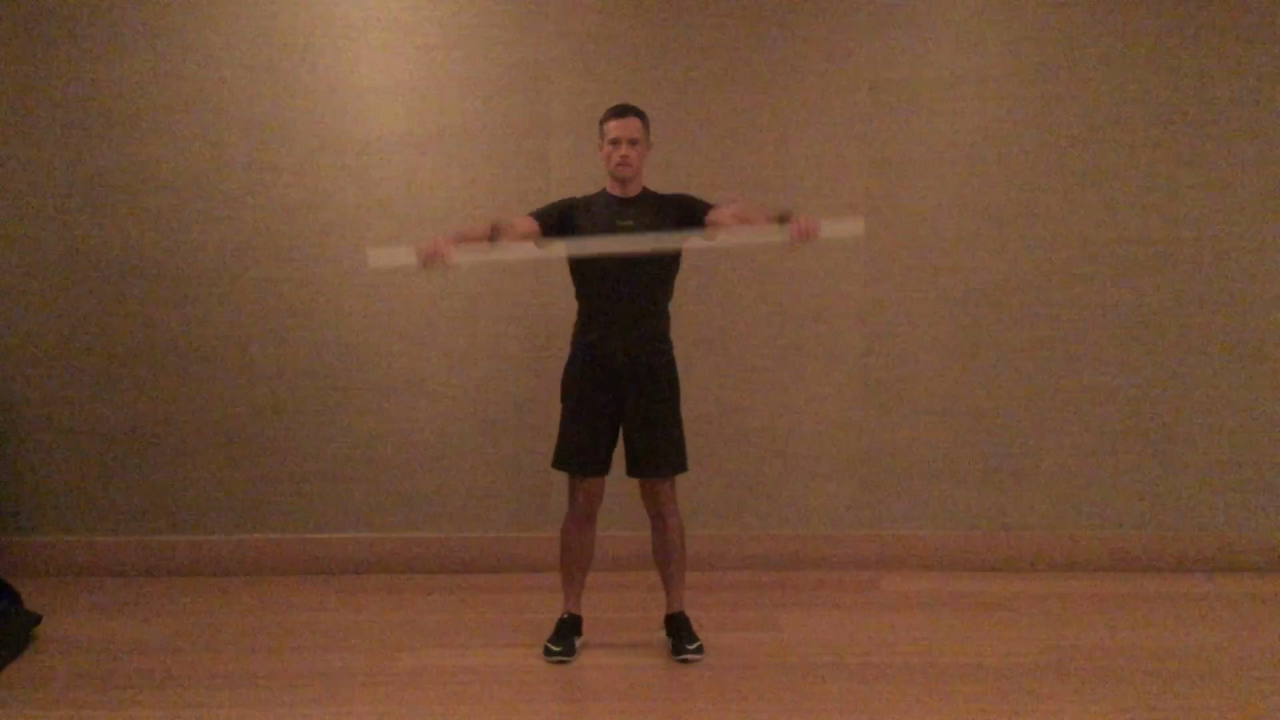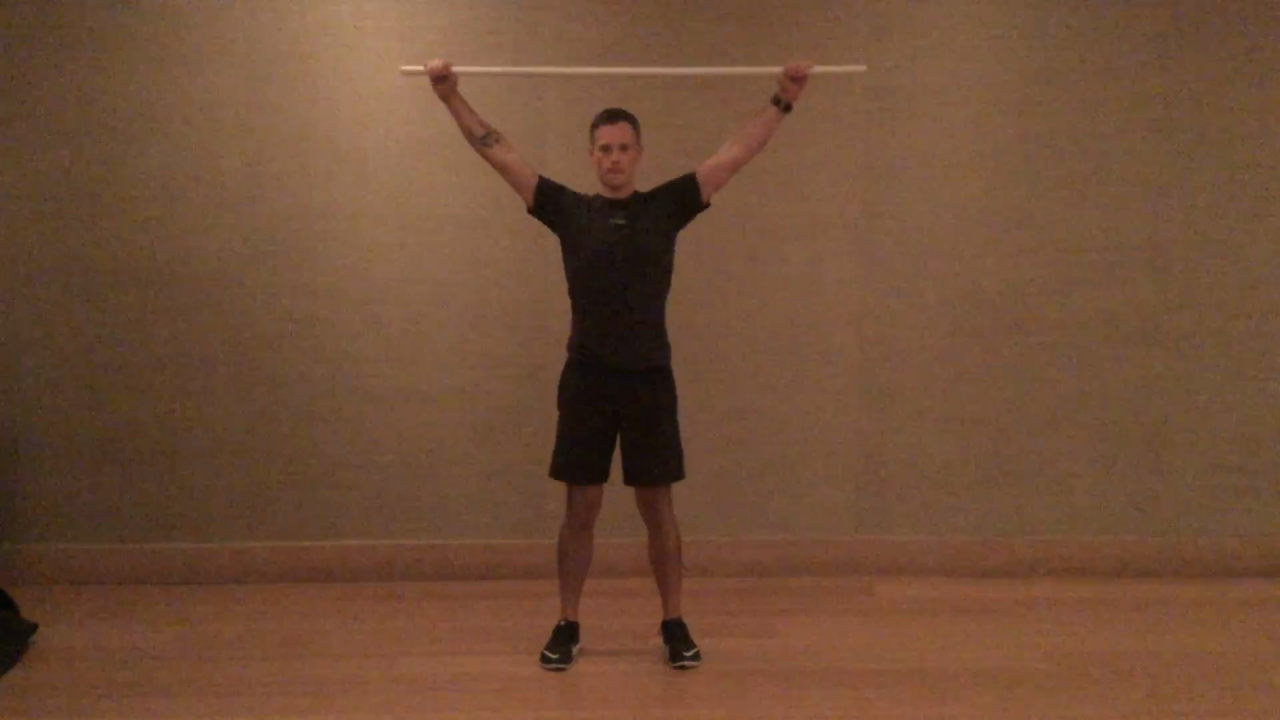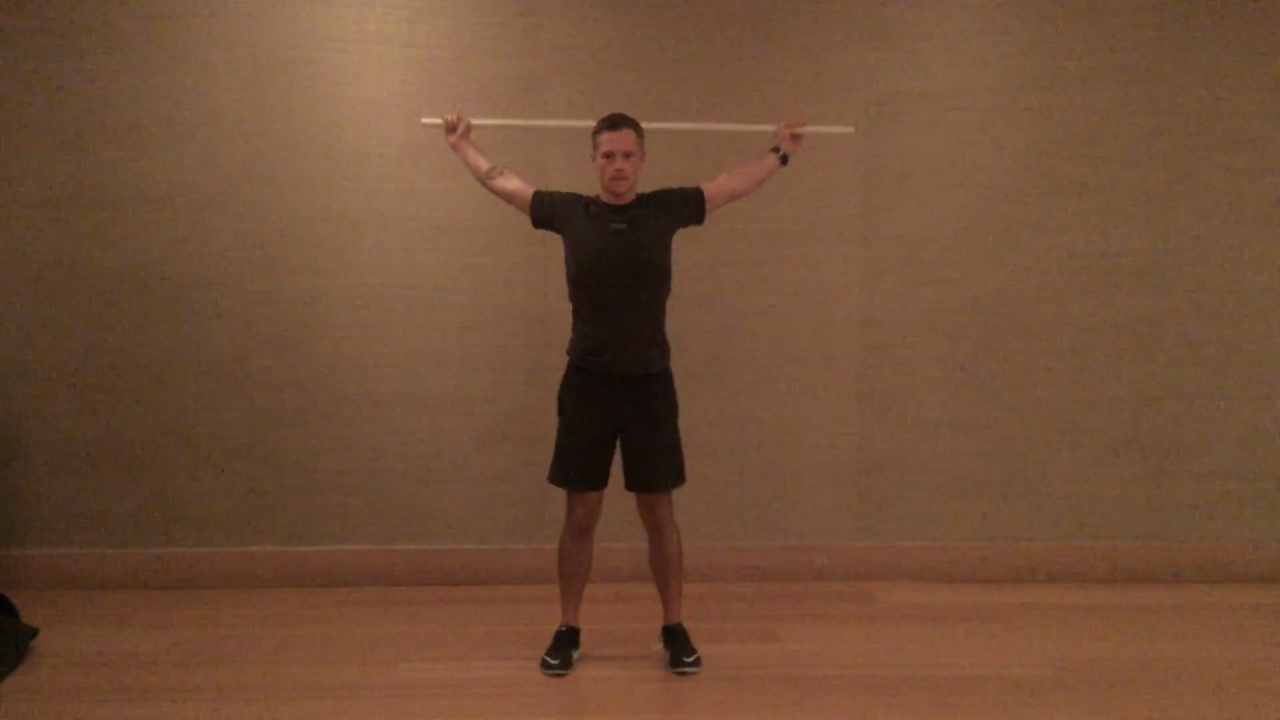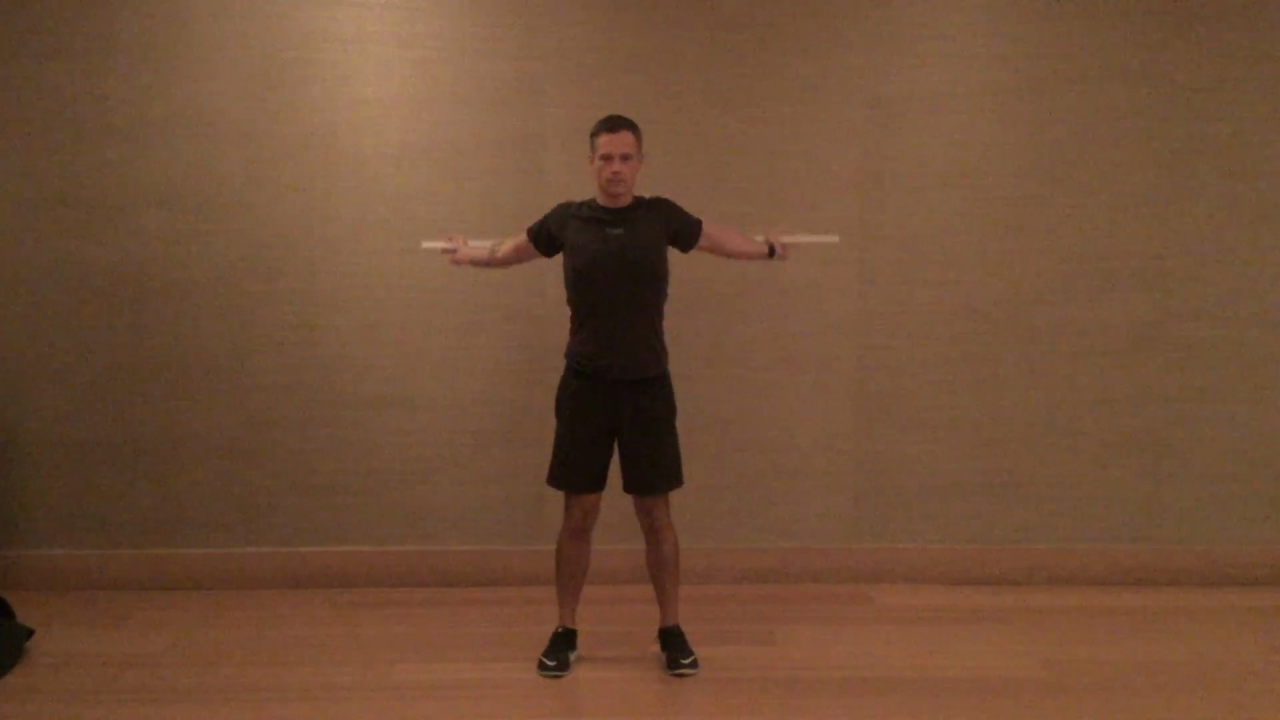
dt=0.5s
person 1, frame 1
left shoulder: (675, 209)
right shoulder: (574, 211)
left elbow: (734, 219)
right elbow: (513, 227)
left wrist: (784, 222)
right wrist: (456, 239)
left hip: (653, 372)
right hip: (590, 372)
left knee: (662, 499)
right knee: (582, 500)
left ankle: (678, 618)
right ankle: (570, 619)
person 1, frame 2
left shoulder: (667, 207)
right shoulder: (566, 210)
left elbow: (735, 154)
right elbow: (499, 153)
left wrist: (783, 99)
right wrist: (450, 96)
left hip: (649, 378)
right hip: (586, 379)
left knee: (659, 508)
right knee: (580, 508)
left ankle: (674, 623)
right ankle: (568, 624)
person 1, frame 3
left shoulder: (666, 209)
right shoulder: (569, 212)
left elbow: (731, 184)
right elbow: (503, 183)
left wrist: (779, 154)
right wrist: (464, 145)
left hip: (650, 384)
right hip: (587, 384)
left knee: (659, 513)
right knee: (580, 513)
left ankle: (674, 630)
right ankle: (567, 631)
person 1, frame 4
left shoulder: (662, 216)
right shoulder: (567, 220)
left elbow: (716, 238)
right elbow: (512, 249)
left wrist: (768, 249)
right wrist: (469, 254)
left hip: (648, 387)
right hip: (584, 386)
left knee: (656, 515)
right knee: (578, 516)
left ankle: (671, 631)
right ankle: (565, 632)
